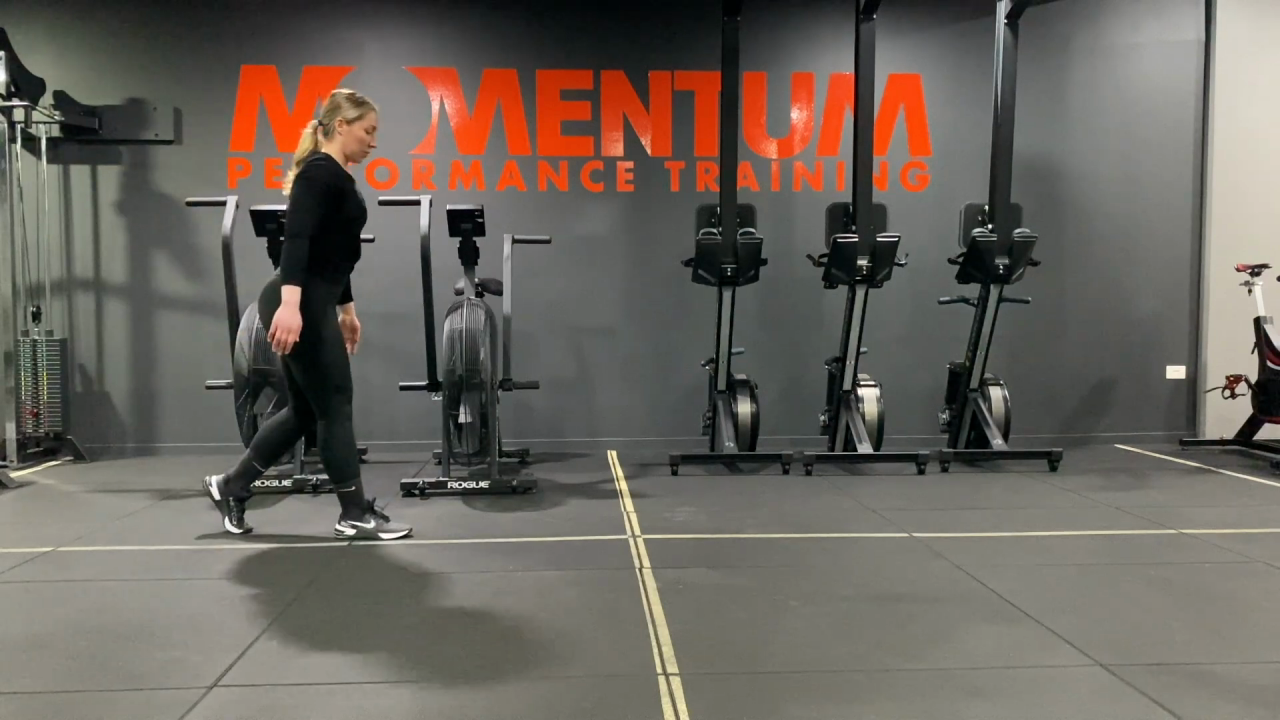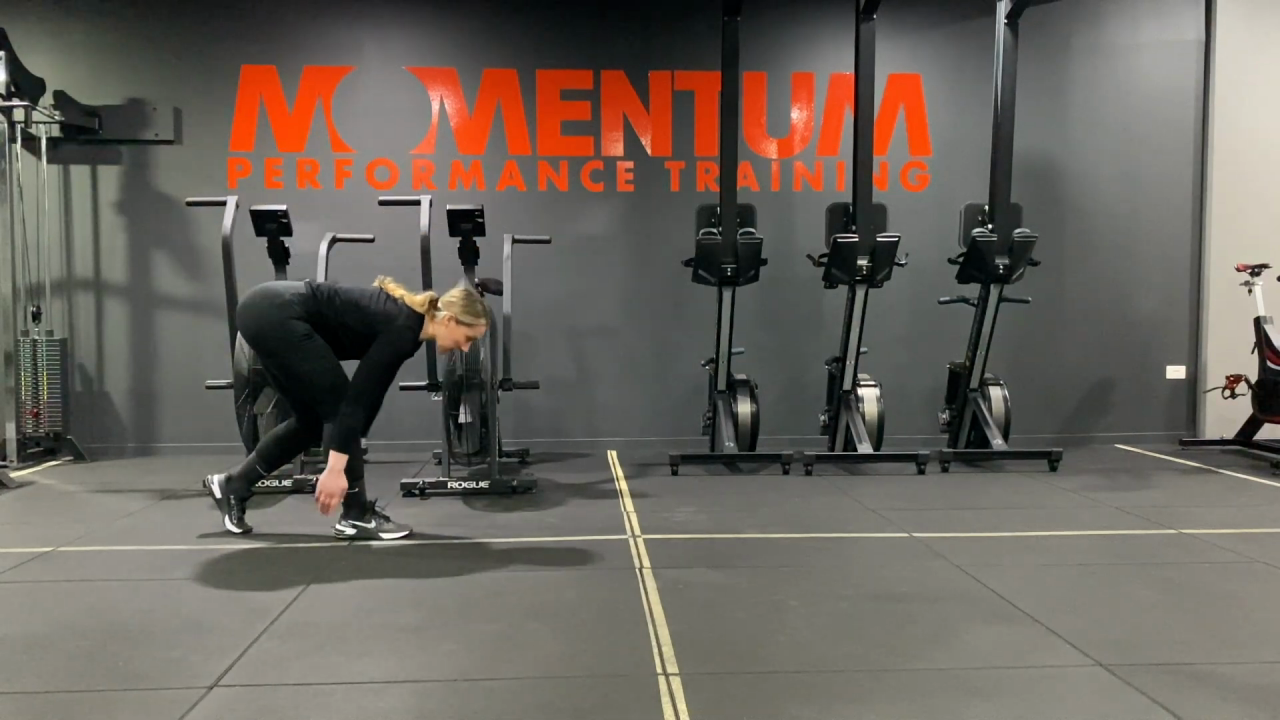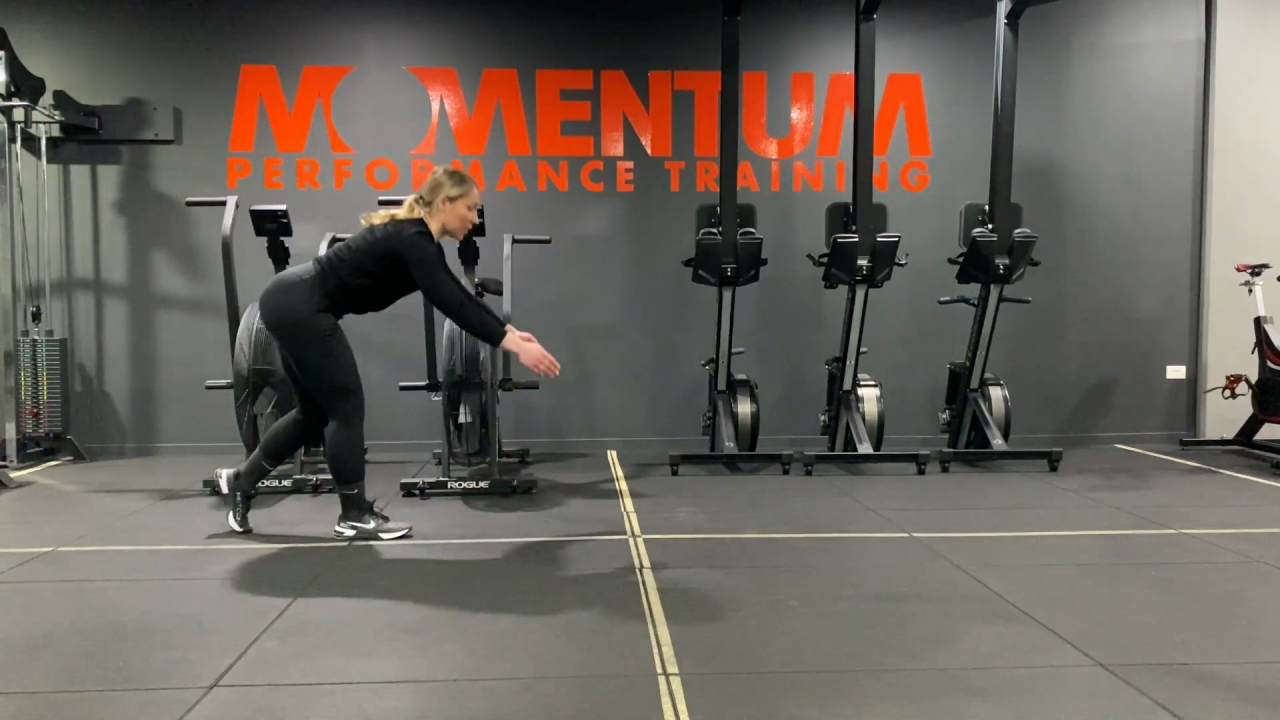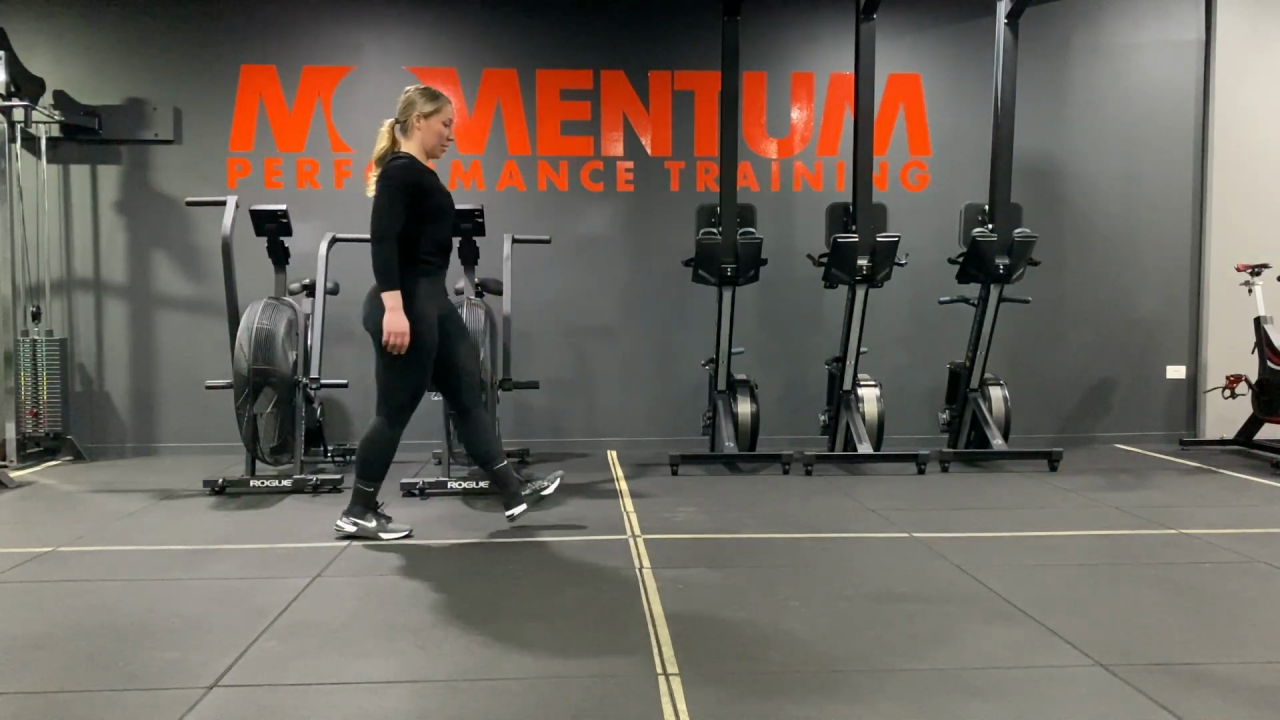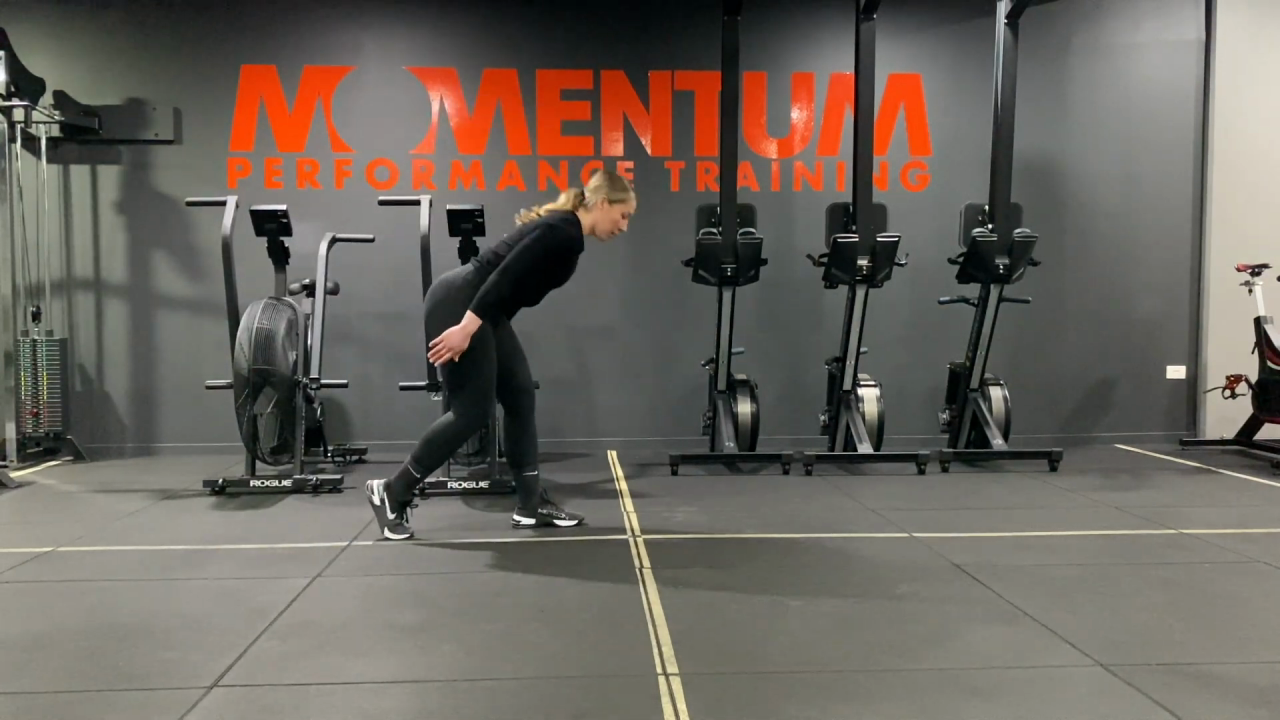
dt=1s
person 1, frame 1
left shoulder: (338, 176)
right shoulder: (320, 172)
right elbow: (297, 239)
left wrist: (346, 309)
right wrist: (291, 304)
left hip: (312, 302)
right hip: (300, 303)
left knee: (308, 408)
right knee: (334, 404)
left ankle: (231, 486)
right ankle: (355, 515)
person 1, frame 2
left shoulder: (408, 323)
right shoulder: (401, 331)
left elbow: (372, 395)
right elbow: (357, 398)
left wrist: (347, 452)
right wrist: (336, 469)
left hip: (265, 312)
right hip: (275, 317)
left knee: (312, 418)
right knee: (335, 407)
left ankle: (232, 486)
right ankle: (357, 516)
person 1, frame 3
left shoulder: (413, 235)
right shoulder: (415, 240)
left elbow: (457, 296)
right elbow: (450, 302)
left wrist: (510, 331)
right wrist: (513, 344)
left hip: (297, 306)
right hip: (297, 308)
left knee: (315, 410)
right knee: (345, 407)
left ankle: (242, 480)
right ankle: (354, 517)
person 1, frame 4
left shoulder: (421, 174)
right shoulder: (400, 172)
right elbow: (383, 242)
right wrist: (391, 309)
left hip: (433, 302)
right hip: (407, 304)
left knee: (468, 397)
right knee: (396, 409)
left ankle: (513, 491)
right ankle: (358, 512)
person 1, frame 5
left shoulder: (567, 232)
right shoulder: (562, 235)
right elbow: (505, 275)
left wrist: (474, 325)
right wrist: (466, 328)
left hip: (475, 307)
right hip: (458, 305)
left knee: (520, 397)
right knee: (470, 409)
left ankle: (531, 504)
right ankle: (391, 494)
